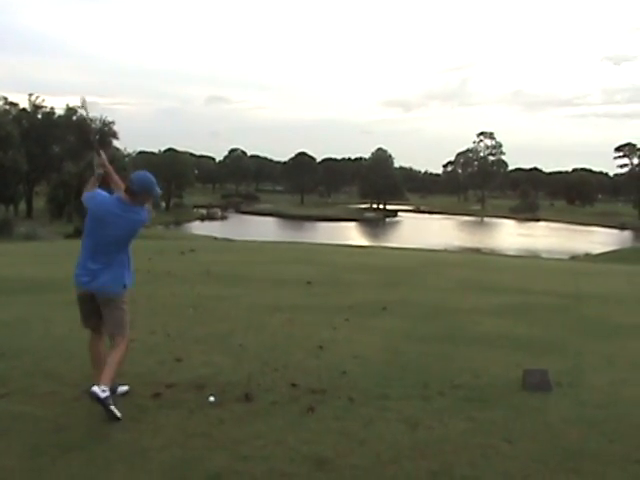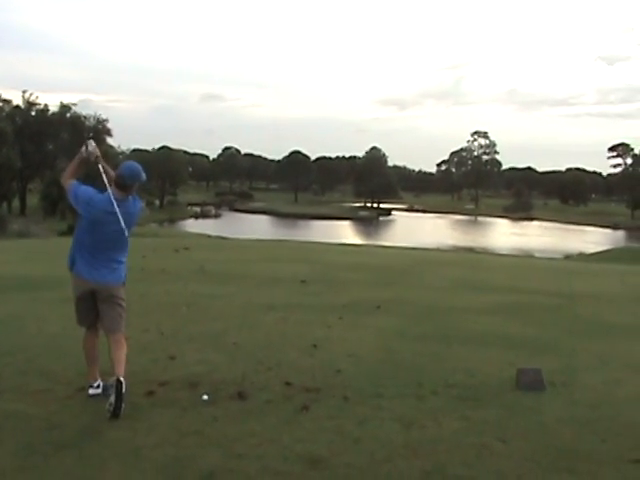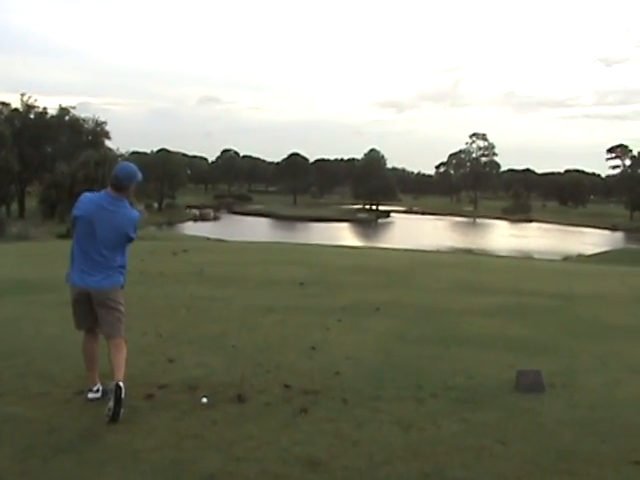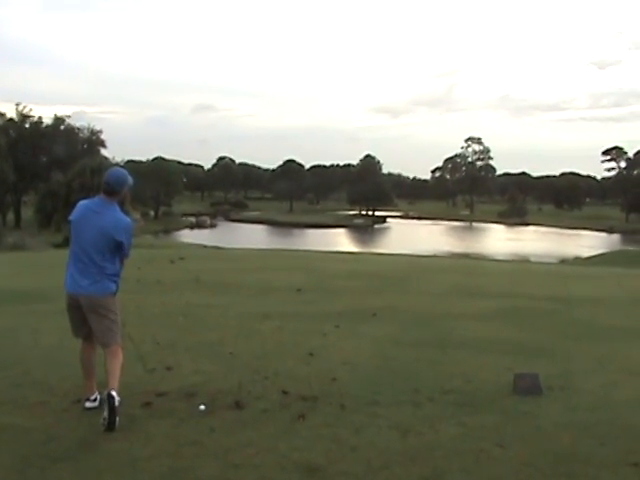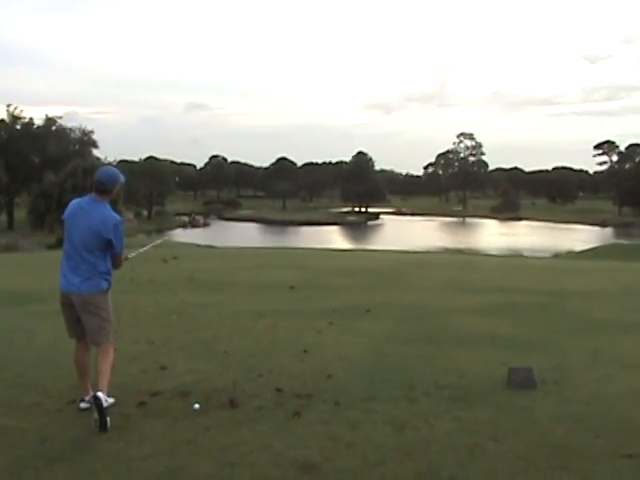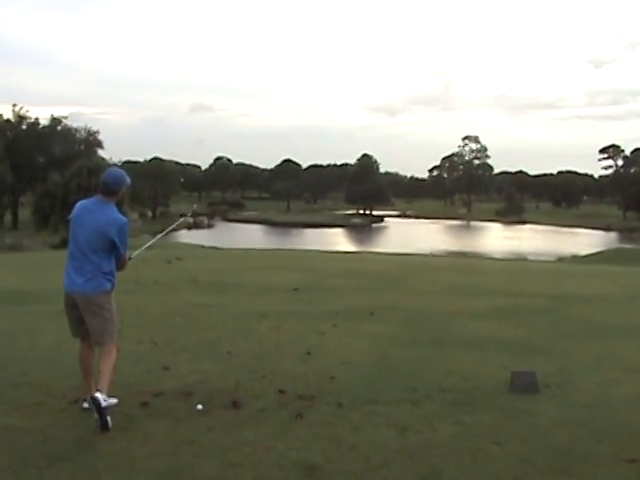
dt=0.4s
person 1, frame 1
left shoulder: (97, 202)
right shoulder: (140, 216)
left elbow: (88, 191)
right elbow: (126, 195)
left wrist: (100, 169)
right wrist: (108, 168)
left hip: (84, 280)
right hip: (111, 285)
left knee: (97, 331)
right knee: (120, 339)
left ankle: (103, 381)
right ankle: (102, 386)
person 1, frame 2
left shoulder: (91, 201)
right shoulder: (134, 208)
left elbow: (66, 179)
right elbow: (119, 187)
left wrist: (83, 155)
right wrist: (101, 161)
left hip: (82, 277)
right hip: (112, 280)
left knee: (91, 329)
right knee: (116, 335)
left ankle: (94, 382)
right ankle: (119, 379)
person 1, frame 3
left shoulder: (85, 201)
right shoulder: (132, 217)
left hip: (79, 281)
right hip: (109, 284)
left knee: (90, 333)
right knee: (116, 338)
left ankle: (93, 386)
right ankle: (118, 383)
person 1, frame 4
left shoulder: (80, 208)
right shoulder: (123, 223)
right elbow: (121, 260)
left hip: (74, 288)
right hip: (101, 291)
left knee: (88, 341)
right knee: (113, 346)
left ankle: (91, 395)
right ankle: (112, 392)
person 1, frame 5
left shoulder: (73, 207)
right shoulder: (113, 220)
right elbow: (117, 261)
right wrist: (118, 261)
left hip: (68, 287)
right hip: (94, 290)
left knee: (82, 342)
right knee: (105, 346)
left ankle: (86, 395)
right ankle: (100, 394)
person 1, frame 6
left shoulder: (79, 208)
right shoulder: (118, 221)
right elbow: (121, 263)
right wrist: (121, 262)
left hip: (72, 287)
right hip: (97, 289)
left knee: (86, 341)
right knee: (107, 345)
left ankle: (90, 395)
right ankle: (100, 394)
